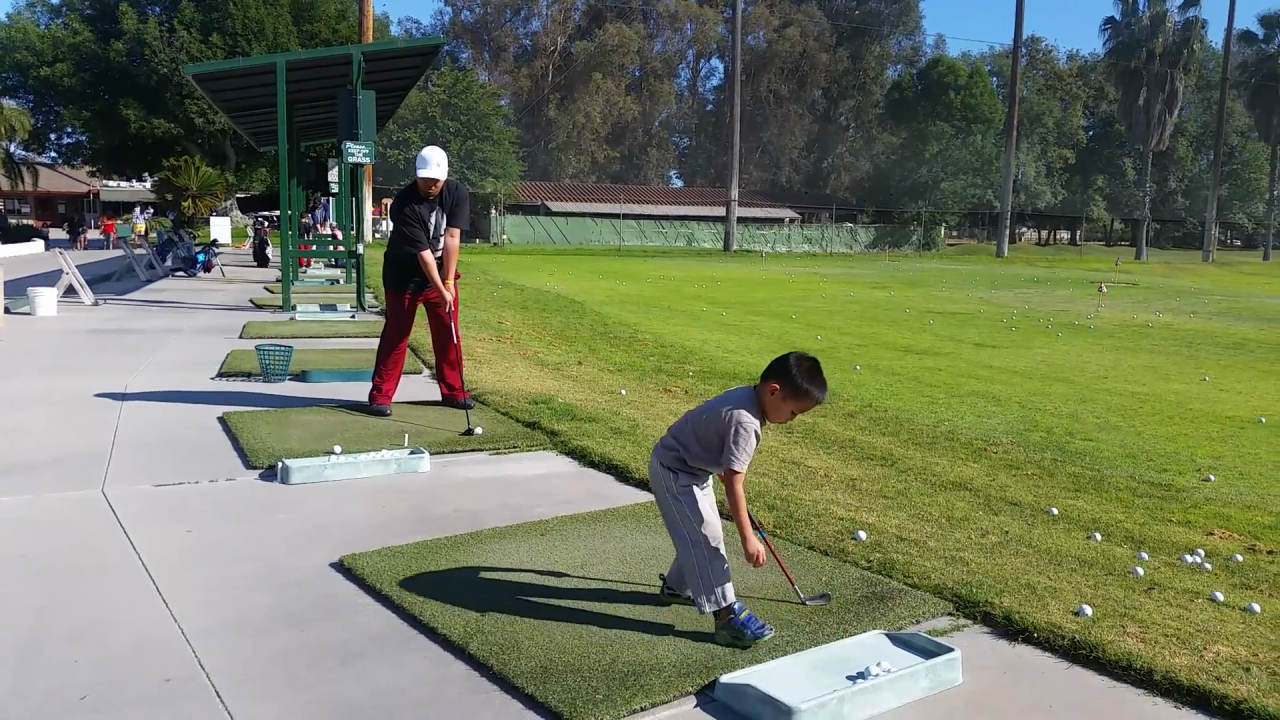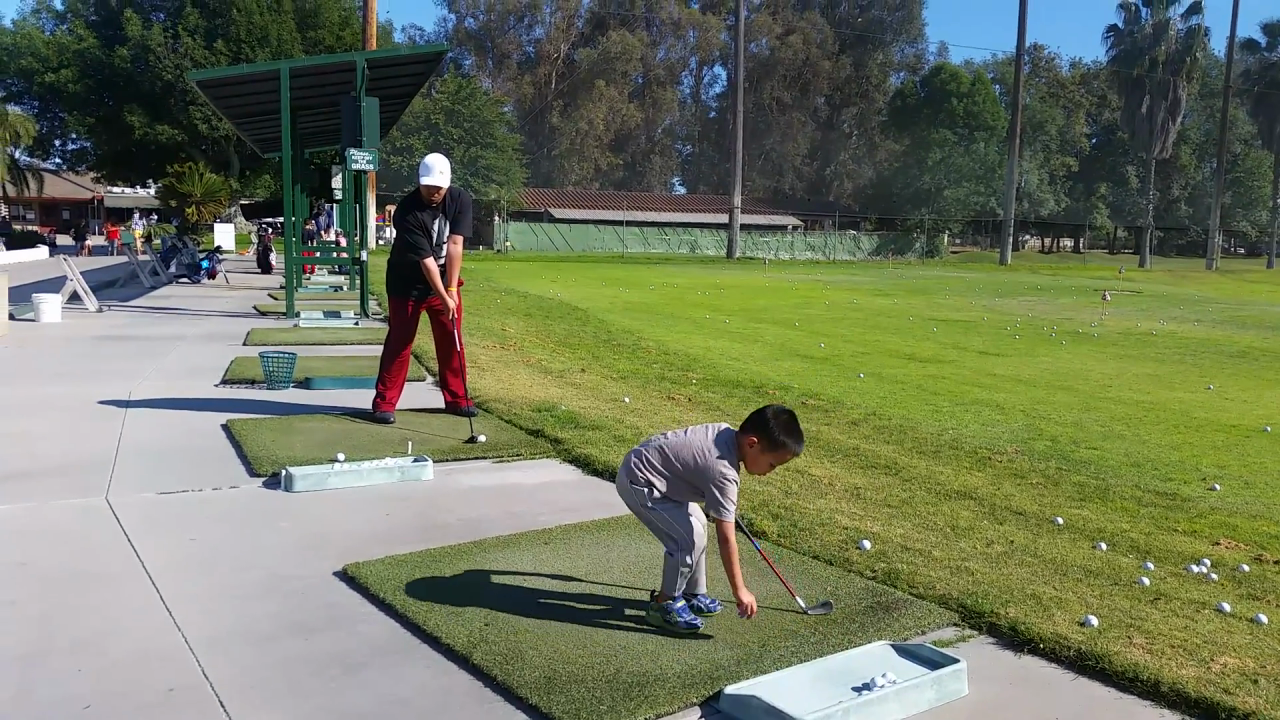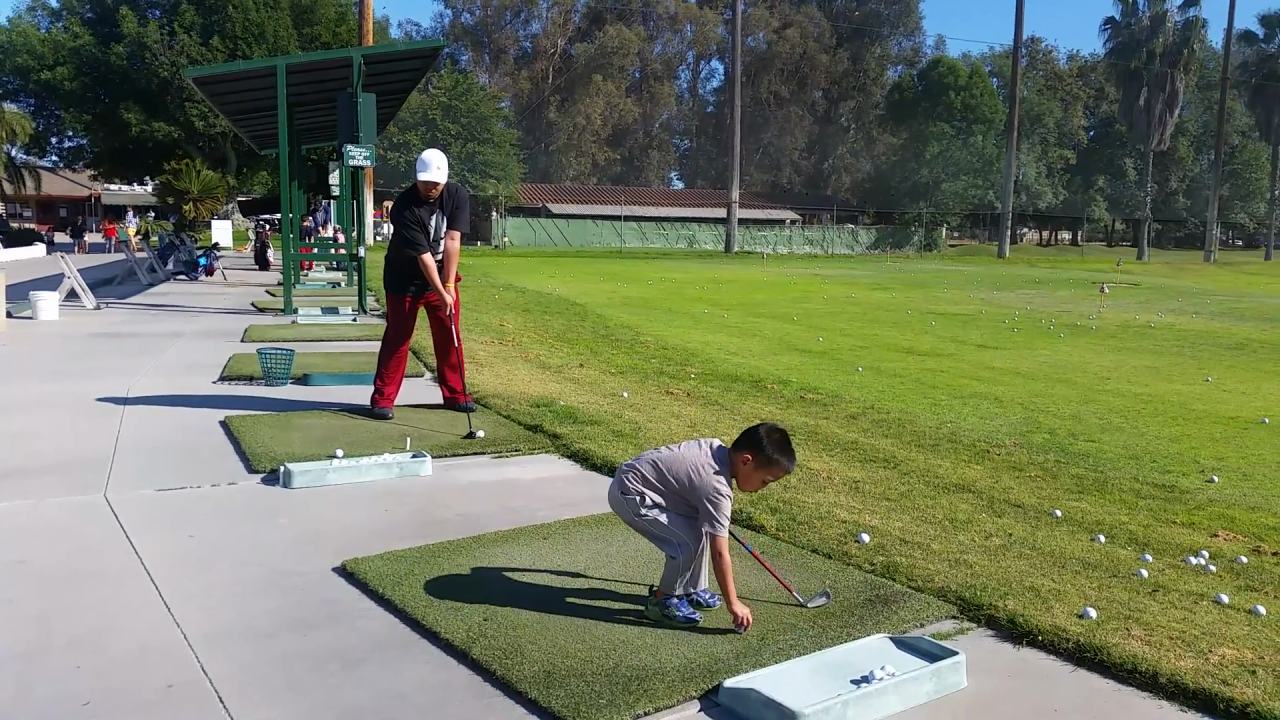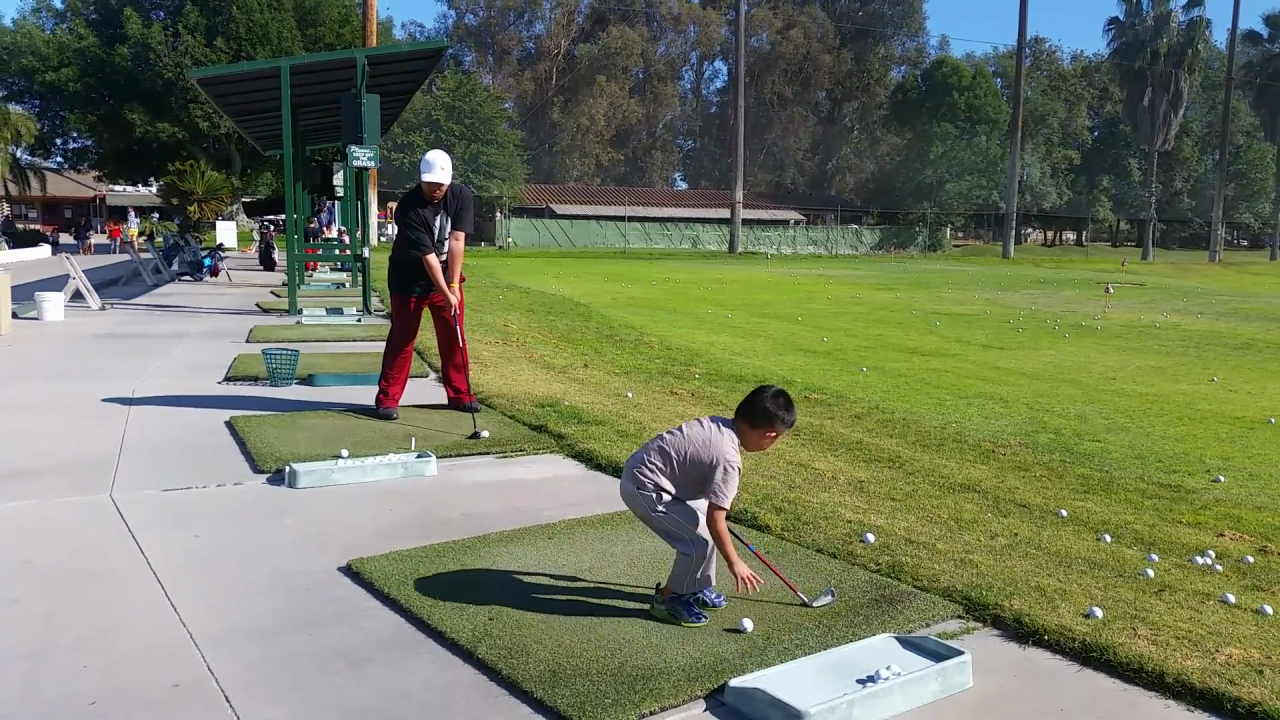
dt=0.3s
person 1, frame 1
left shoulder: (458, 193)
right shoulder: (404, 204)
left elbow: (452, 238)
right elbow: (422, 252)
left wrist: (449, 282)
right wrist: (440, 290)
left hip: (442, 273)
right hip: (404, 277)
left knee: (448, 332)
right knee: (396, 334)
left ankle: (453, 390)
right ankle: (380, 394)
person 1, frame 2
left shoulder: (461, 200)
right shoulder: (406, 212)
left elbow: (455, 245)
right elbow: (425, 259)
left wrist: (452, 289)
right wrist: (443, 297)
left hip: (445, 281)
right hip: (407, 284)
left knee: (451, 340)
right knee: (399, 342)
left ankle: (456, 398)
right ankle: (384, 402)
person 1, frame 3
left shoulder: (458, 195)
right shoulder: (404, 207)
left elbow: (452, 241)
right elbow: (422, 254)
left wrist: (449, 285)
right wrist: (440, 292)
left hip: (443, 276)
right hip: (404, 280)
left knee: (449, 335)
right knee: (397, 338)
left ankle: (454, 393)
right ankle: (382, 398)
person 1, frame 4
left shoulder: (462, 196)
right shoulder: (408, 208)
left elbow: (456, 242)
right elbow: (426, 255)
left wrist: (454, 285)
right wrist: (445, 293)
left hip: (447, 277)
right hip: (409, 280)
left knee: (454, 336)
right knee: (402, 338)
left ankle: (459, 394)
right ankle: (387, 398)
person 2, frame 1
left shoulder: (746, 395)
right shoulder: (746, 423)
right elbow: (734, 485)
right wrist: (748, 539)
left hip: (692, 465)
right hip: (674, 471)
left knee: (699, 533)
right knee: (705, 537)
left ankle: (677, 586)
right ankle: (727, 615)
person 2, frame 2
left shoulder: (726, 431)
right shoulder: (724, 473)
right elbow: (726, 539)
right wrist: (739, 590)
left hip: (651, 470)
right hip: (637, 482)
left knee: (695, 529)
right knee: (687, 539)
left ankle: (691, 591)
right ankle: (665, 603)
person 2, frame 3
left shoulder: (718, 448)
right shoulder: (717, 489)
right elbow: (720, 553)
right wrist: (733, 603)
left hip: (641, 480)
right hip: (630, 493)
left knee: (700, 528)
right knee: (688, 542)
left ankle: (691, 588)
right ankle: (663, 600)
person 2, frame 4
left shoulder: (716, 424)
right shoulder: (728, 460)
right elbow: (715, 519)
right wrist: (735, 564)
left hip: (642, 470)
right hip: (643, 489)
left knee: (703, 530)
right knee: (699, 540)
left ankle: (697, 589)
right ankle: (669, 600)
